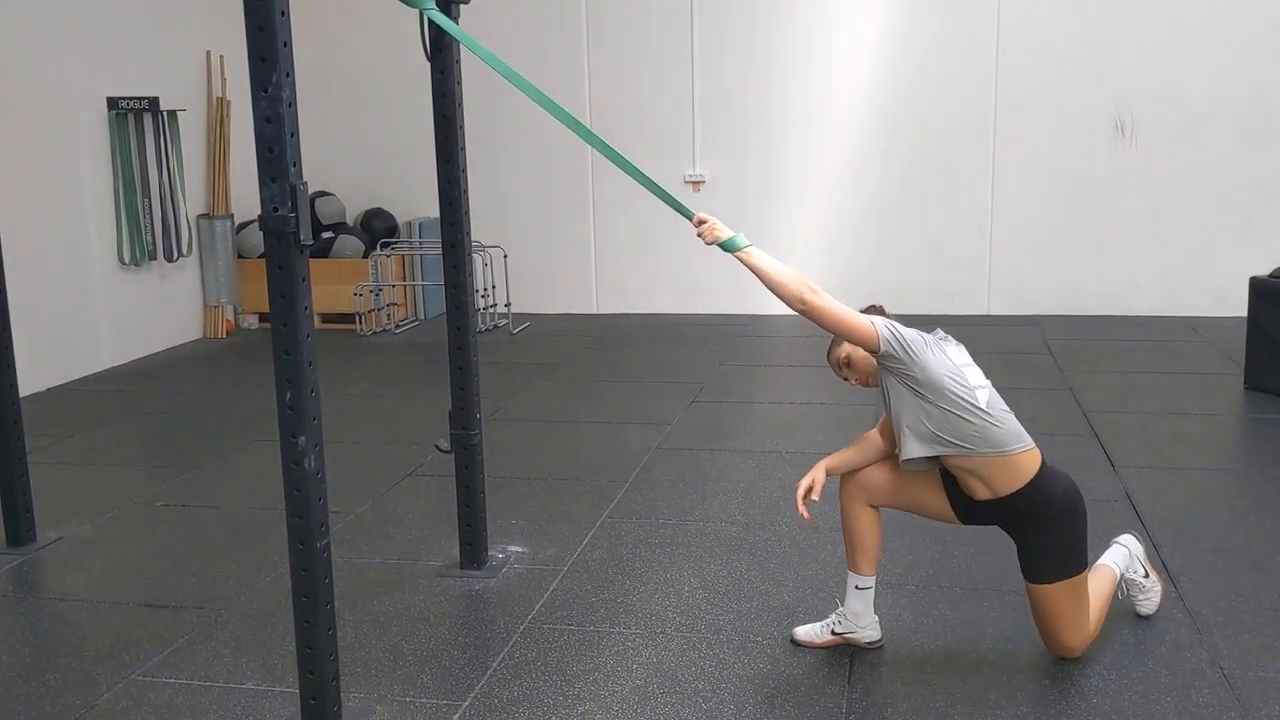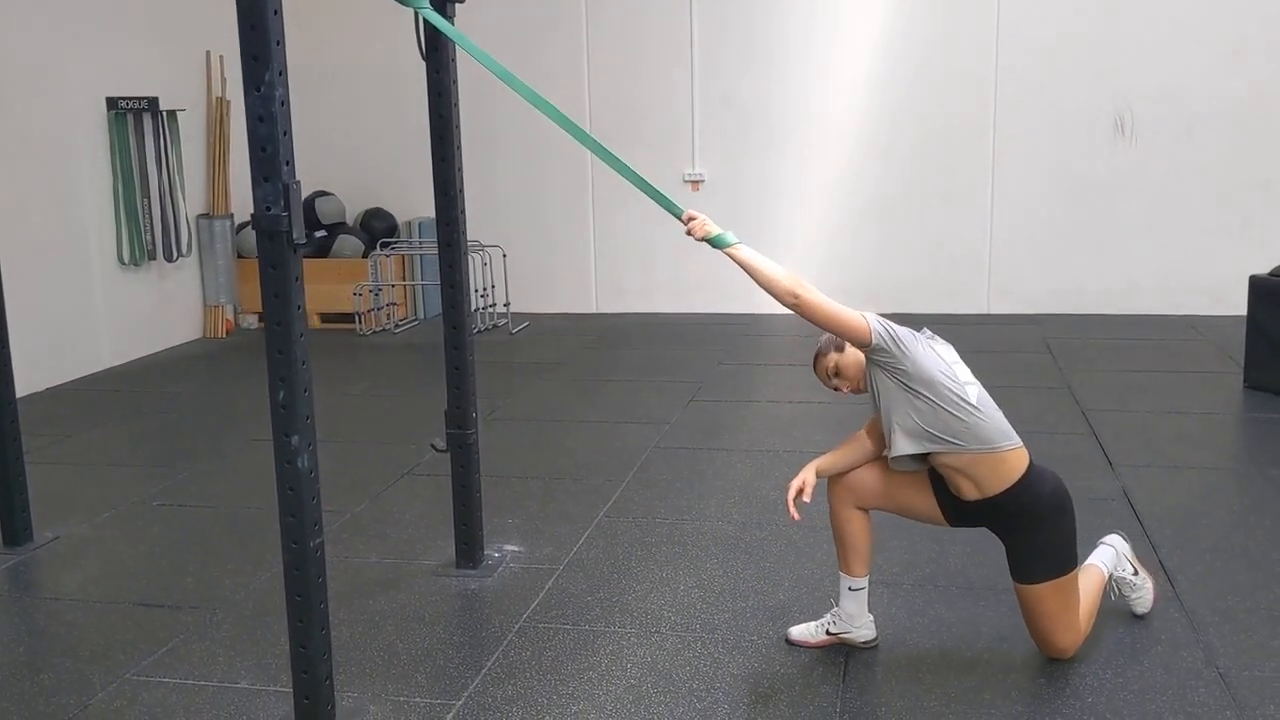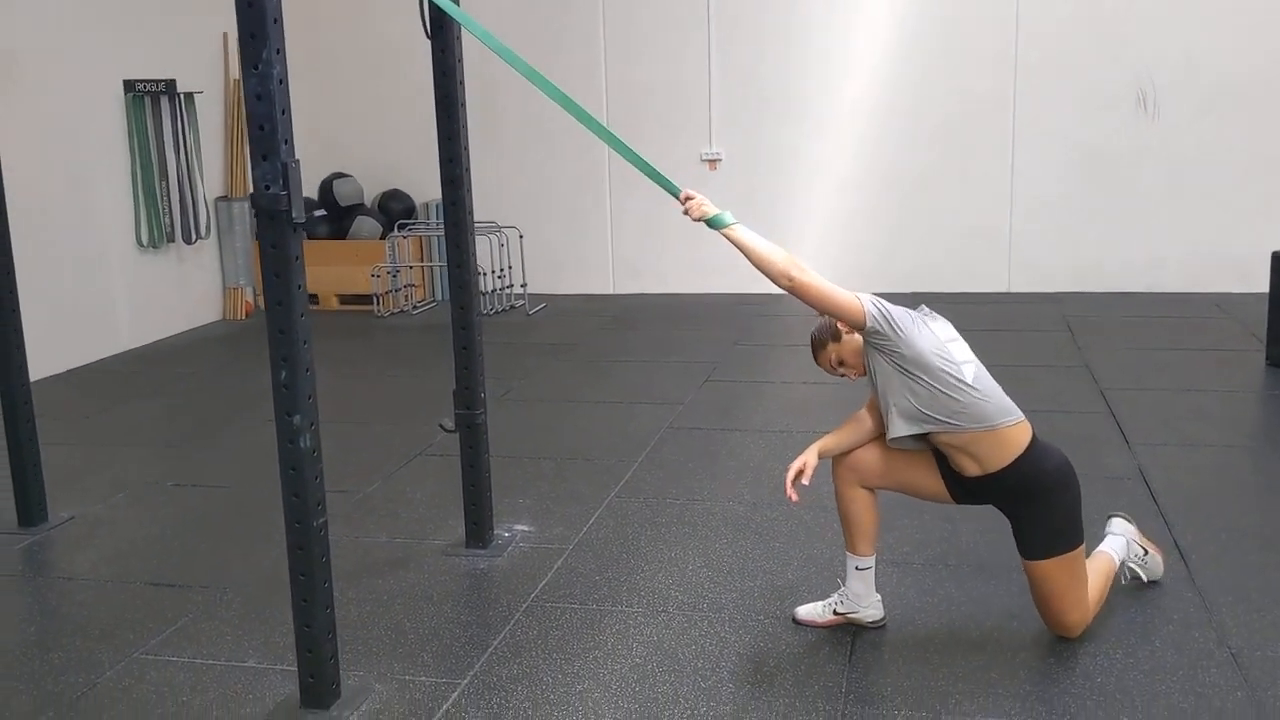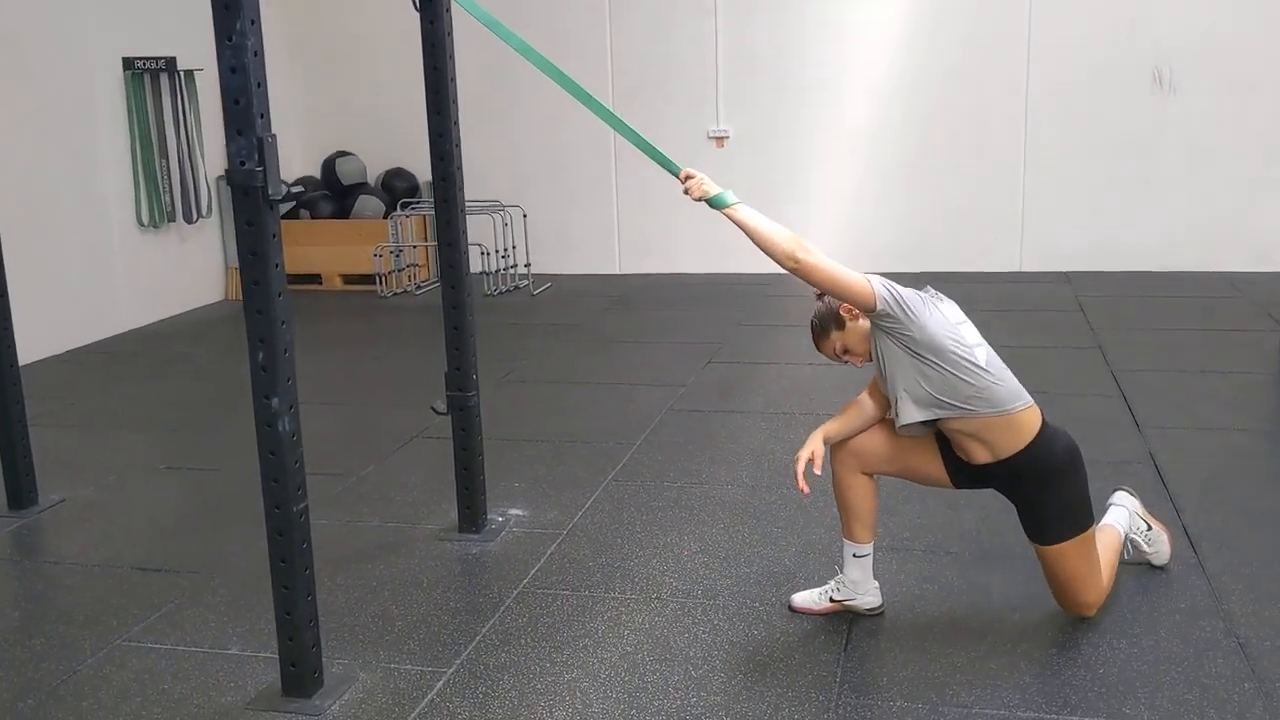
dt=0.4s
person 1, frame 1
left shoulder: (908, 349)
right shoulder: (901, 376)
left elbow: (807, 299)
right elbow: (884, 438)
left wrist: (735, 243)
right wrist: (826, 466)
left hip: (1042, 504)
right hip: (976, 491)
left knee: (1068, 645)
right knee: (858, 481)
left ankle: (1121, 560)
right ankle: (858, 620)
person 1, frame 2
left shoulder: (897, 348)
right shoulder: (891, 377)
left elbow: (798, 296)
right elbow: (873, 440)
left wrist: (724, 240)
right wrist: (815, 468)
left hip: (1030, 506)
right hip: (964, 493)
left knee: (1060, 646)
right knee: (846, 485)
left ankle: (1109, 560)
right ankle: (852, 621)
person 1, frame 3
left shoulder: (892, 328)
right shoulder: (888, 355)
left elbow: (793, 277)
right elbow: (874, 417)
left wrist: (721, 220)
right wrist: (817, 449)
left hip: (1034, 480)
right hip: (970, 471)
left knee: (1069, 623)
right knee: (851, 464)
left ankle: (1119, 545)
right ankle: (860, 601)
person 1, frame 4
left shoulder: (903, 310)
right shoulder: (891, 336)
left elbow: (798, 257)
right elbow: (877, 400)
left wrist: (723, 200)
right wrist: (820, 435)
left hip: (1040, 465)
right hip: (970, 454)
left knee: (1082, 603)
right knee: (849, 451)
left ankle: (1122, 518)
right ankle: (857, 588)
